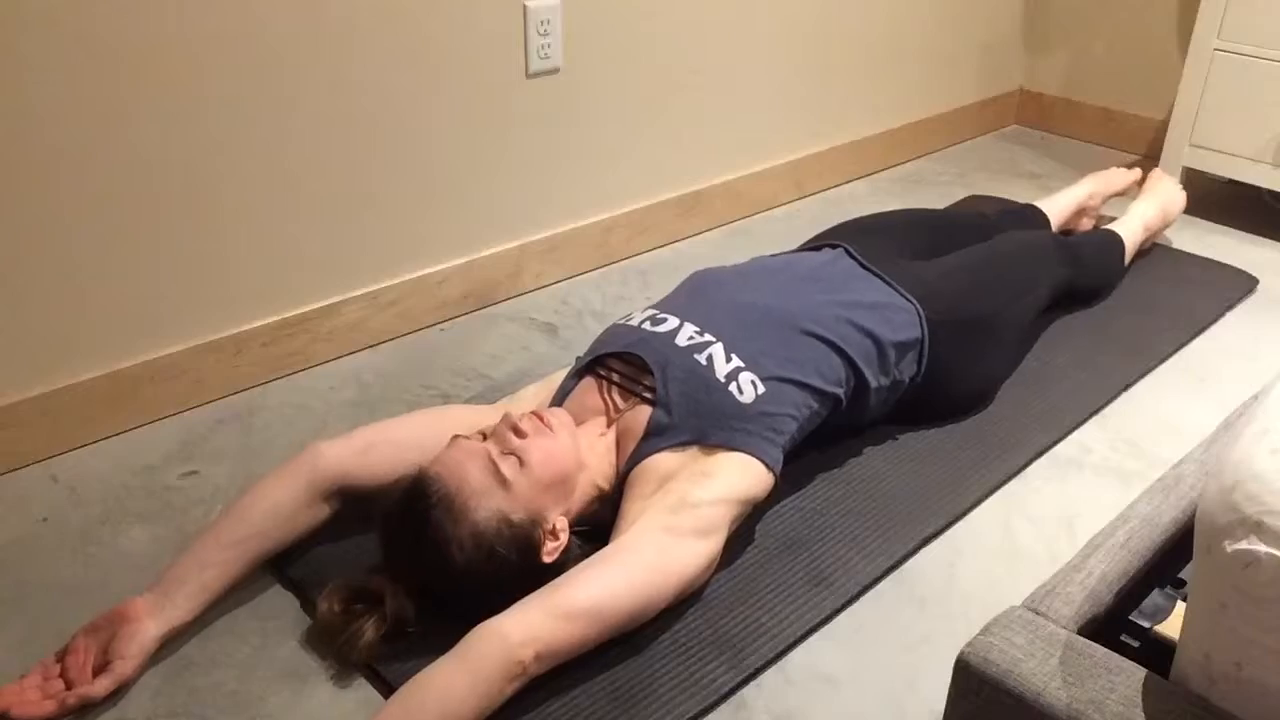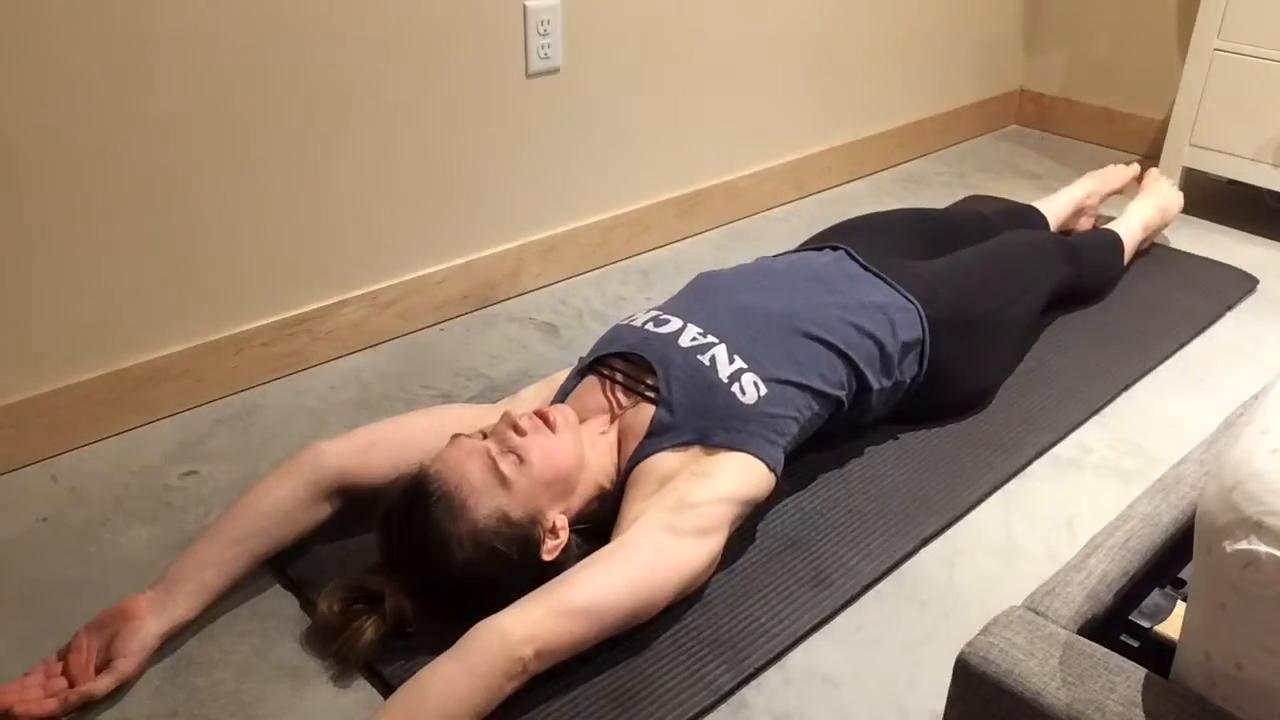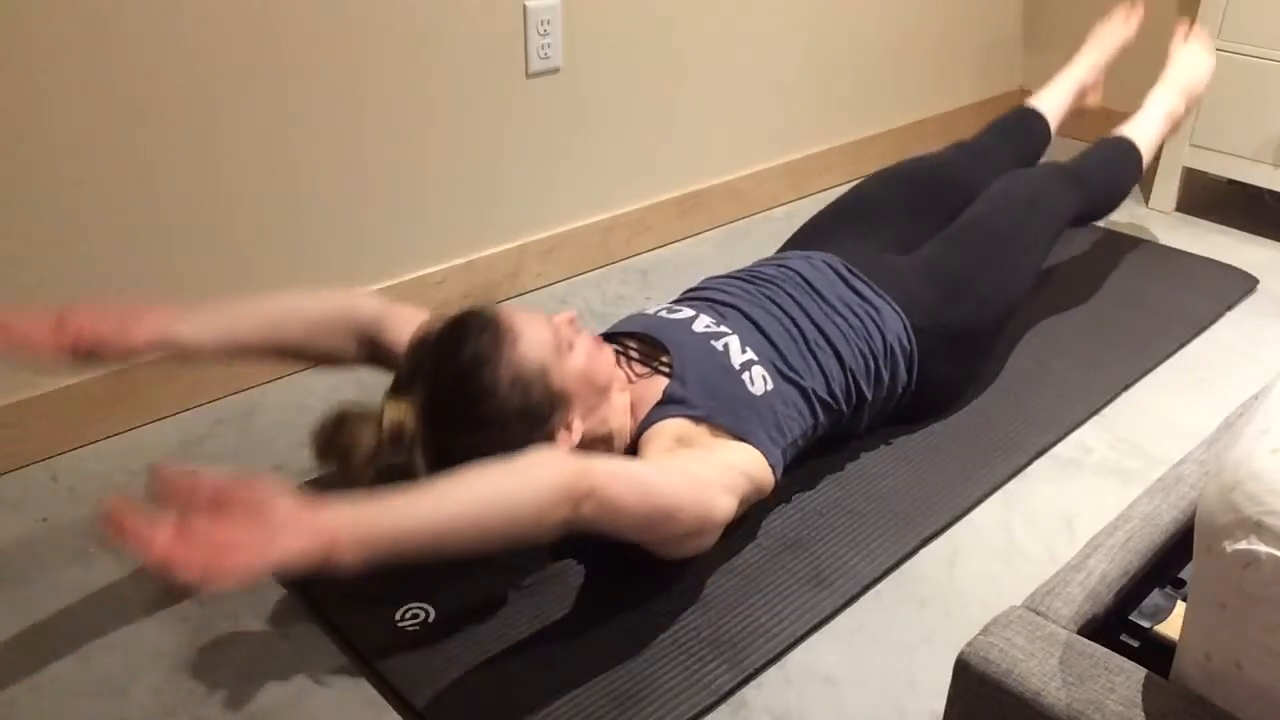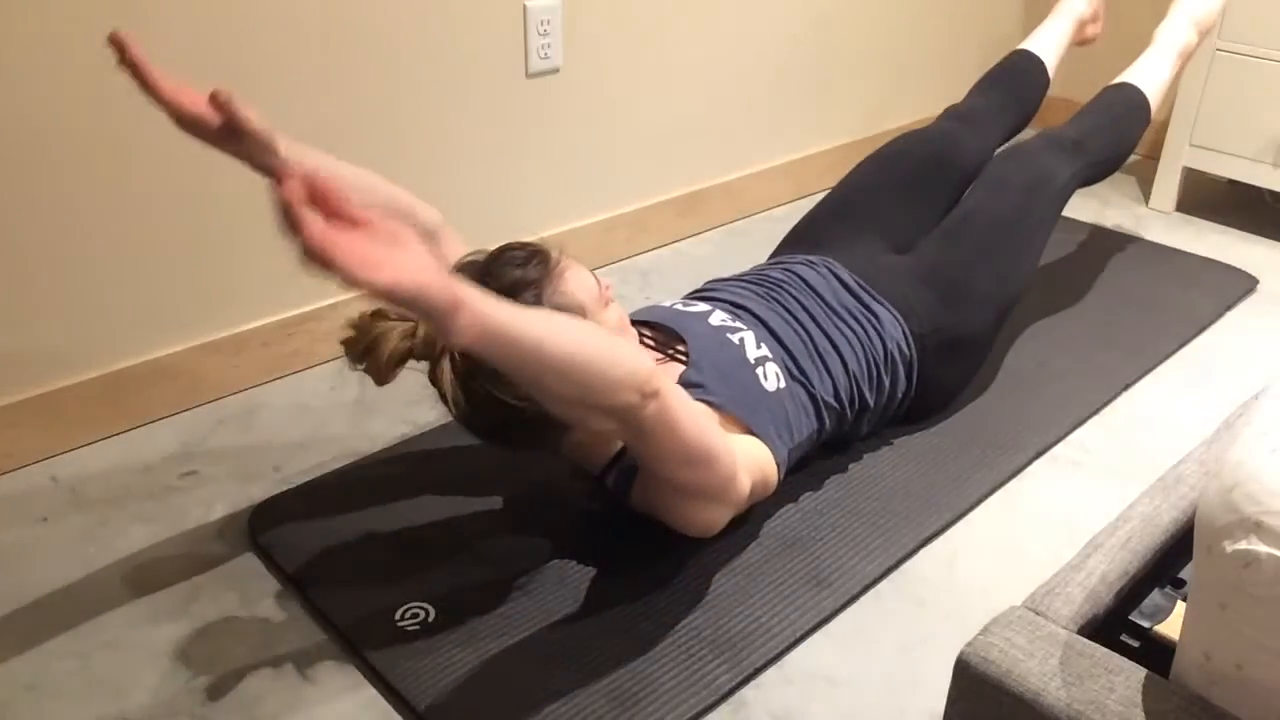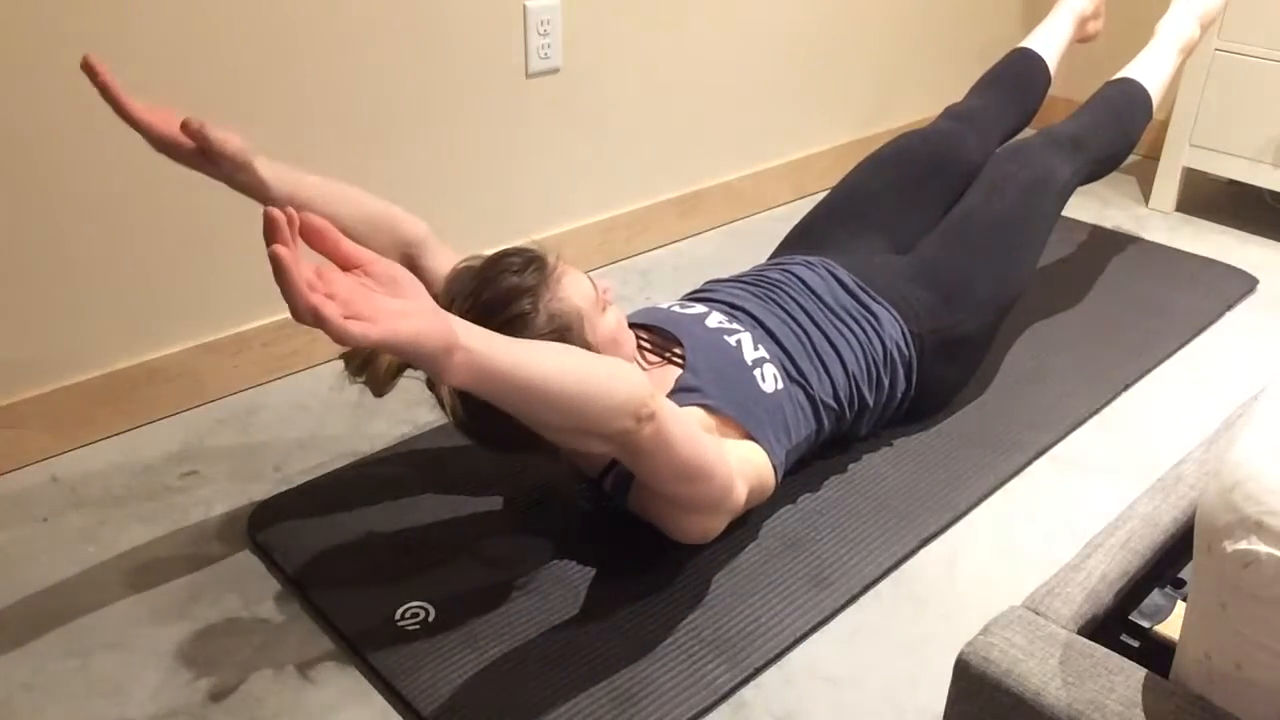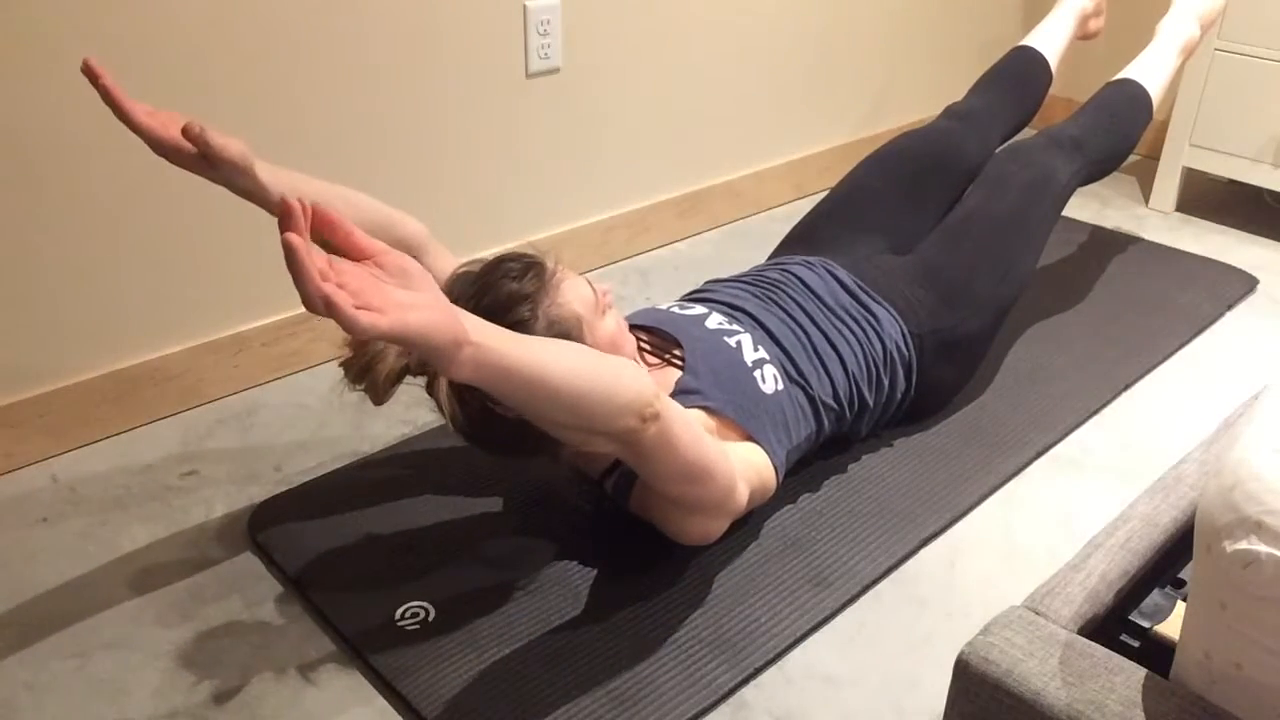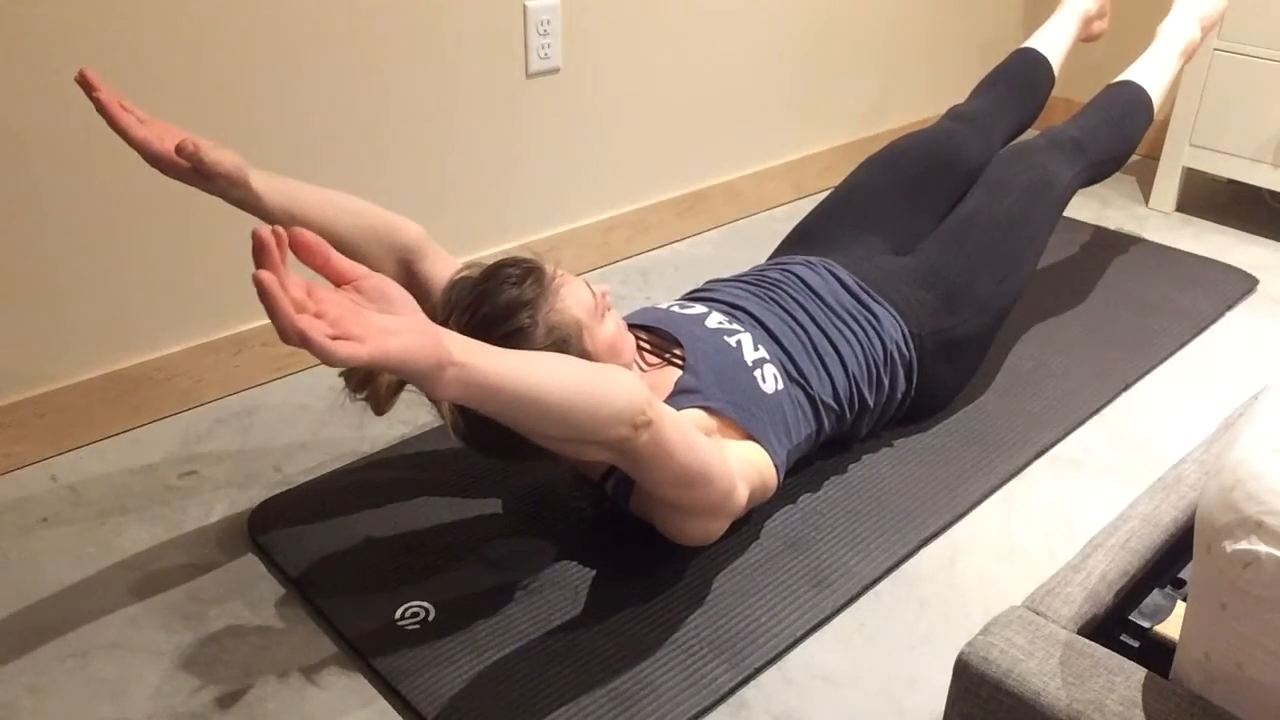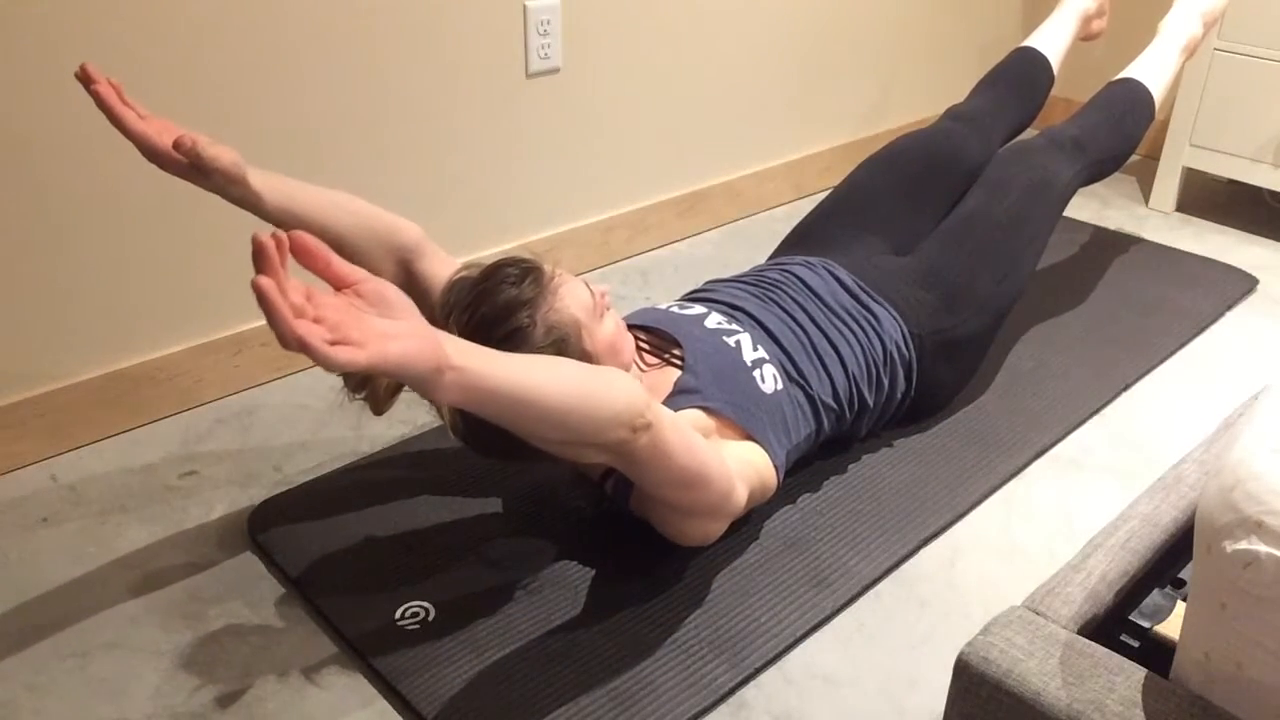
dt=0.5s
person 1, frame 1
left shoulder: (565, 404)
right shoulder: (682, 500)
left hip: (836, 264)
right hip: (916, 330)
left knee: (976, 218)
right knee: (1045, 259)
left ankle: (1082, 198)
right ankle: (1130, 215)
person 1, frame 2
left shoulder: (559, 413)
right shoulder: (686, 498)
left elbow: (335, 460)
left hip: (826, 271)
right hip: (919, 339)
left knee: (980, 218)
right knee: (1041, 261)
left ankle: (1084, 199)
right ankle: (1134, 219)
person 1, frame 3
left shoulder: (608, 358)
right shoulder: (696, 473)
left elbow: (377, 317)
right elbow: (577, 492)
left wrist: (159, 329)
left hip: (819, 266)
right hip: (907, 332)
left knee: (980, 161)
right knee: (1040, 194)
right ankle: (1165, 99)
person 1, frame 4
left shoulder: (594, 359)
right shoulder: (697, 476)
left elbow: (427, 234)
right elbow: (640, 391)
left wrist: (256, 147)
right wrist: (446, 299)
left hip: (807, 274)
right hip: (910, 334)
left knee: (962, 138)
right knee: (1041, 164)
person 1, frame 5
left shoulder: (600, 357)
right shoulder: (693, 482)
left elbow: (418, 245)
right elbow: (634, 411)
left wrist: (235, 165)
right wrist: (438, 342)
left hip: (807, 272)
right hip: (909, 330)
left knee: (964, 134)
right knee: (1042, 161)
person 1, frame 6
left shoulder: (595, 377)
right shoulder: (691, 484)
left elbow: (413, 248)
right elbow: (640, 408)
left wrist: (232, 163)
right wrist: (447, 330)
left hip: (803, 275)
right hip: (908, 333)
left knee: (963, 135)
right knee: (1043, 163)
person 1, frame 7
left shoulder: (594, 361)
right shoulder: (695, 484)
left elbow: (411, 251)
right elbow: (634, 416)
left wrist: (225, 175)
right wrist: (431, 355)
left hip: (806, 272)
right hip: (909, 329)
left knee: (970, 135)
right knee: (1043, 162)
person 1, frame 8
left shoulder: (597, 356)
right shoulder: (693, 482)
left elbow: (408, 252)
right elbow: (630, 417)
left wrist: (224, 171)
right wrist: (431, 360)
left hip: (802, 275)
right hip: (908, 333)
left knee: (964, 139)
right knee: (1045, 162)
